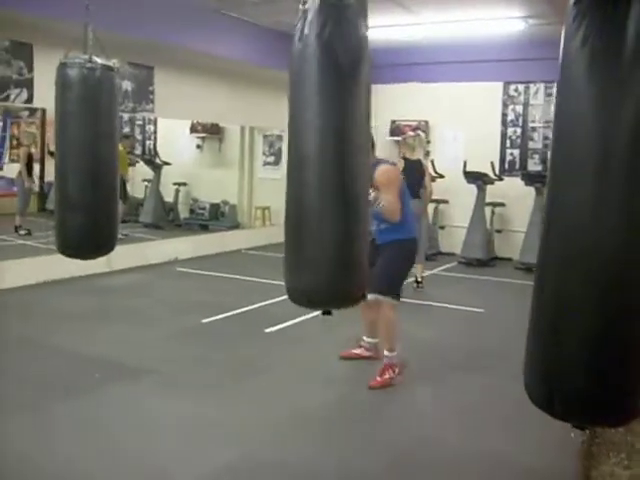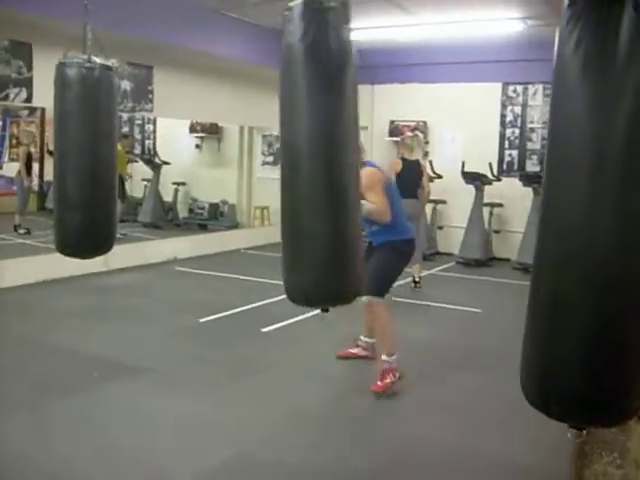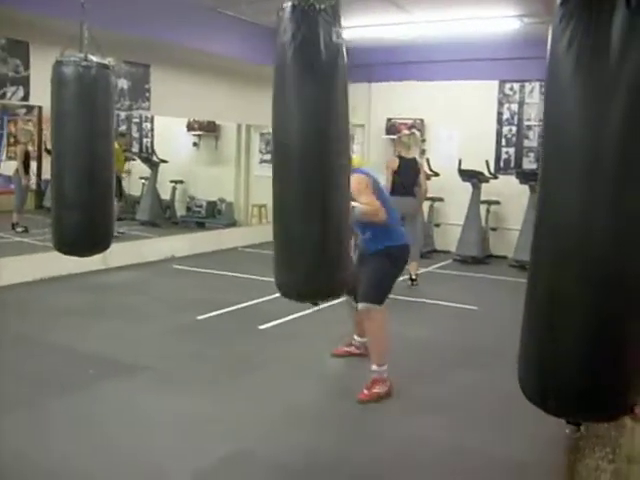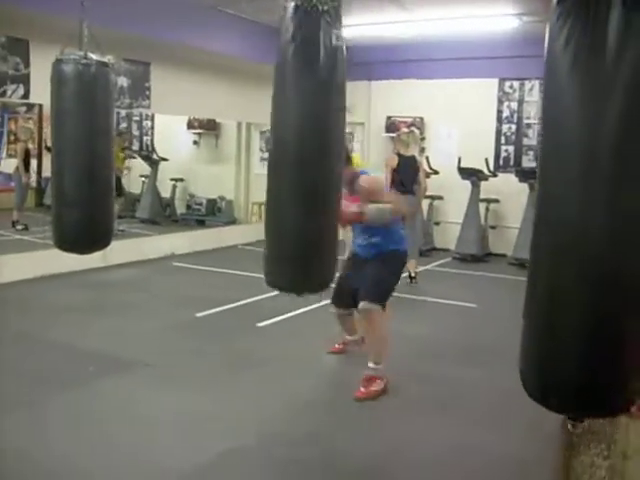
dt=0.1s
person 1, frame 1
left shoulder: (384, 172)
right shoulder: (368, 171)
left elbow: (394, 215)
left wrist: (368, 194)
left hip: (400, 242)
right hip: (381, 240)
left knee: (380, 297)
right knee: (366, 292)
left ankle: (392, 362)
right ankle: (370, 345)
person 1, frame 2
left shoulder: (370, 175)
right shoulder: (363, 172)
left elbow: (383, 215)
left hip: (395, 242)
right hip: (378, 240)
left knee: (373, 298)
right knee: (366, 293)
left ankle: (390, 369)
right ankle: (367, 346)
person 1, frame 3
left shoulder: (357, 181)
right shoulder: (354, 179)
left elbow: (379, 214)
left hip: (389, 249)
right hip: (371, 248)
left knee: (370, 306)
right knee: (354, 293)
left ankle: (380, 377)
right ankle: (360, 342)
person 1, frame 4
left shoulder: (367, 183)
right shoulder: (343, 190)
left elbow: (401, 211)
left wrist: (364, 211)
left hip: (390, 254)
right hip: (362, 253)
left knee: (370, 309)
right knee: (340, 303)
left ankle: (376, 375)
right ankle: (353, 336)
person 2, frame 1
left shoulder: (399, 164)
right shoulder: (423, 166)
right elbow: (428, 190)
right wrist: (424, 206)
right hip: (417, 206)
right knee: (419, 242)
right ankle: (419, 278)
person 2, frame 2
left shoulder: (396, 164)
right shoulder: (421, 166)
right elbow: (426, 190)
right wrist: (421, 206)
right hip: (415, 206)
right knee: (416, 242)
right ankle: (416, 278)
person 2, frame 3
left shoulder: (393, 162)
right shoulder: (418, 164)
left elbow: (388, 187)
right elbow: (423, 187)
right wrist: (418, 204)
left hip: (395, 202)
right hip: (411, 203)
right knee: (412, 239)
right ankle: (413, 276)
person 2, frame 4
left shoulder: (392, 160)
right shoulder: (417, 162)
left elbow: (387, 184)
right elbow: (423, 185)
right wrist: (417, 201)
right hip: (410, 202)
right knee: (412, 237)
right ankle: (412, 273)
